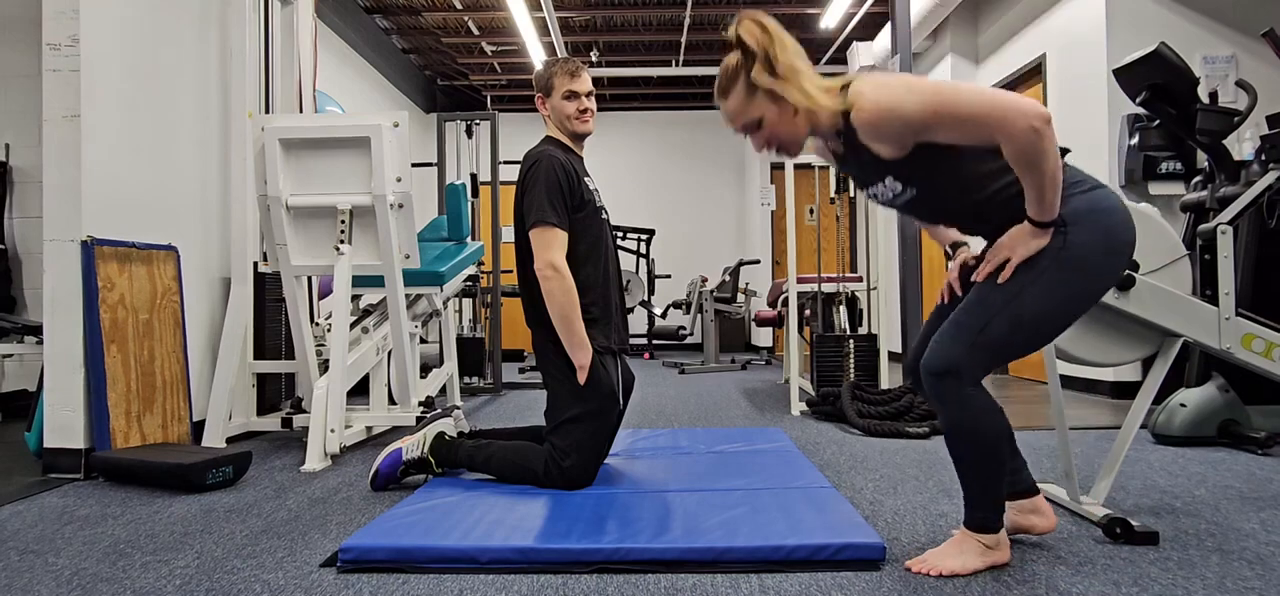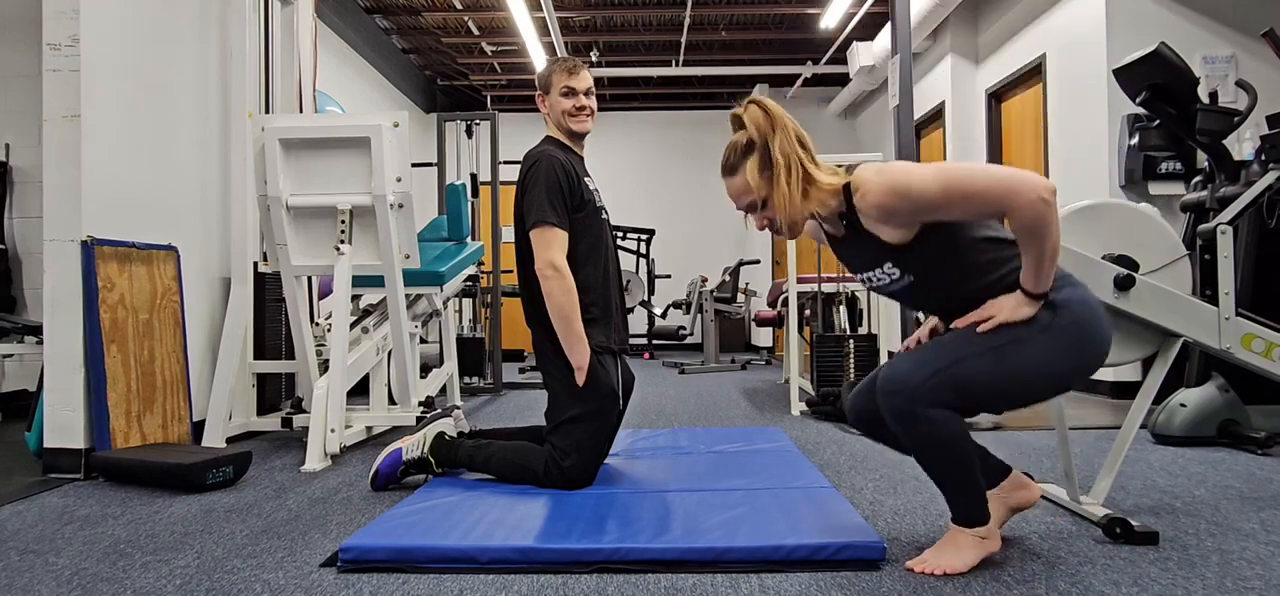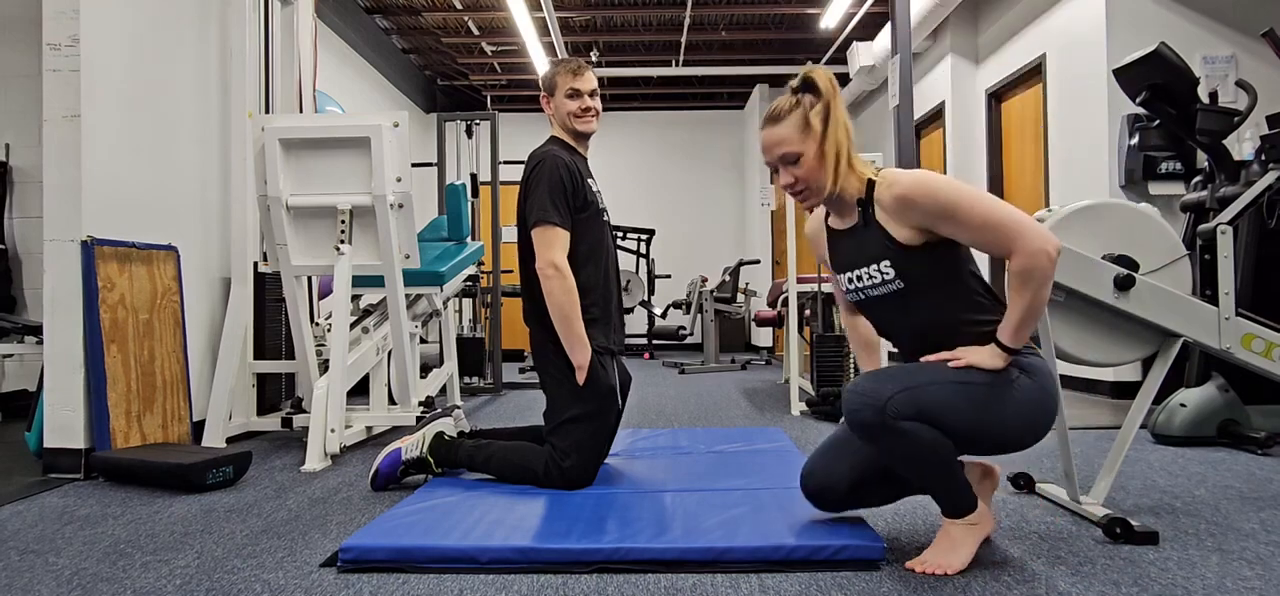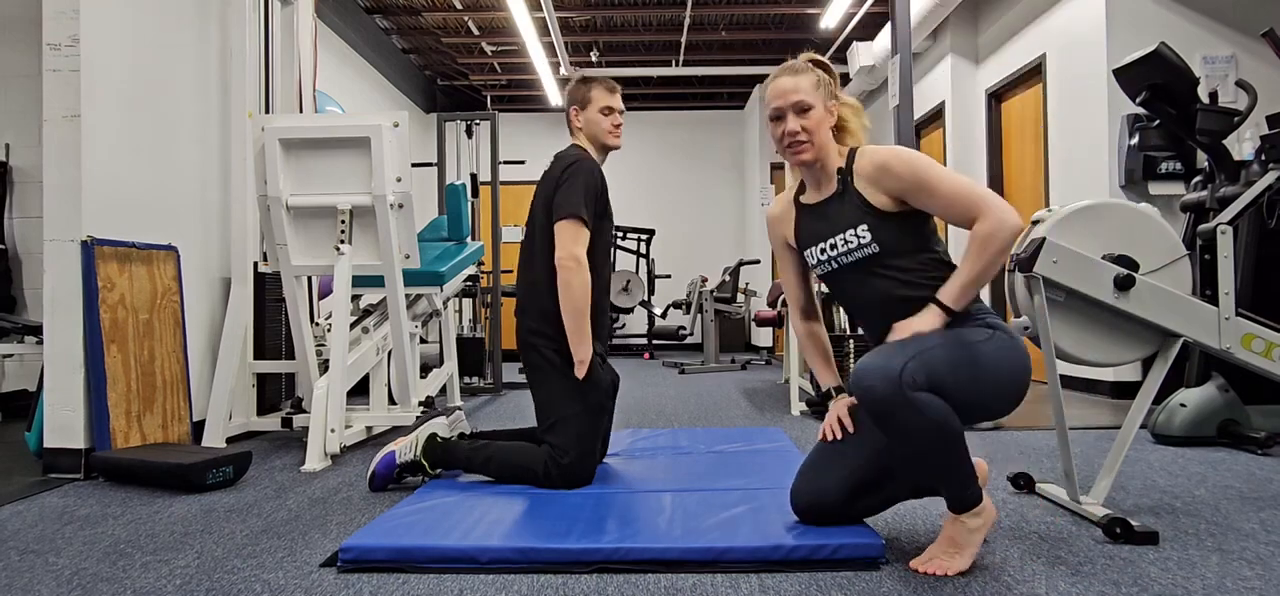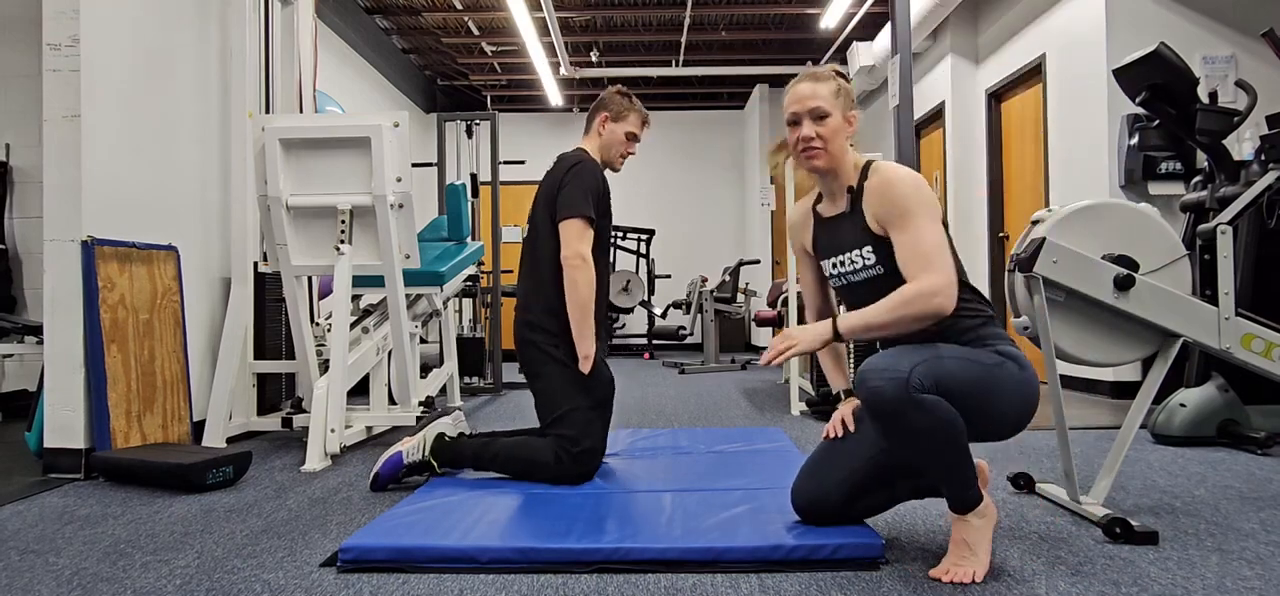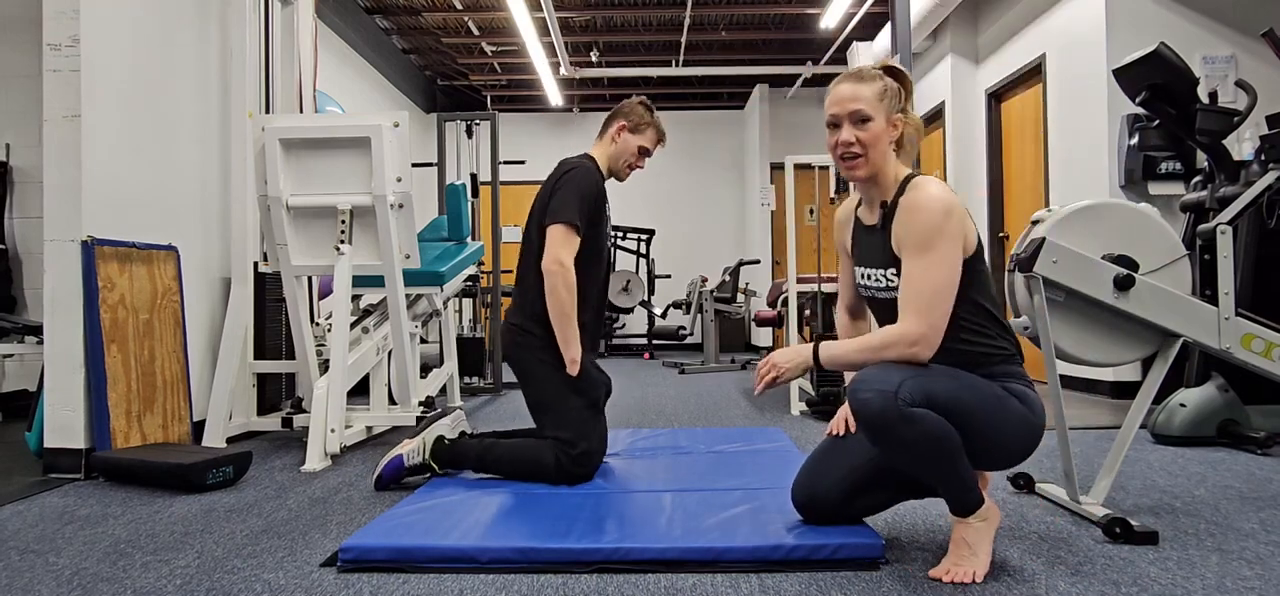
dt=0.3s
person 1, frame 1
left shoulder: (871, 107)
right shoulder: (826, 138)
left elbow: (1026, 120)
left wrist: (1040, 227)
right wrist: (958, 247)
left hip: (1079, 226)
right hip: (1011, 238)
left knee: (947, 366)
right knee: (928, 368)
left ankle: (987, 533)
right ankle: (1020, 499)
person 1, frame 2
left shoulder: (878, 190)
right shoulder: (820, 227)
left elbow: (1033, 192)
left wrist: (1031, 294)
right wrist: (935, 316)
left hip: (1060, 317)
right hip: (982, 315)
left knee: (906, 387)
right knee: (865, 407)
left ankle: (975, 527)
right ankle: (1003, 484)
person 1, frame 3
left shoulder: (904, 194)
right shoulder: (819, 231)
left elbow: (1038, 248)
left wrist: (1004, 348)
right wrist: (873, 379)
left hip: (1010, 385)
right hip: (929, 382)
left knee: (869, 403)
right knee: (824, 484)
left ankle: (966, 514)
right ankle: (964, 476)
person 1, frame 4
left shoulder: (882, 166)
right shoulder: (782, 216)
left elbow: (1000, 221)
right elbow: (805, 316)
left wrist: (940, 308)
right wrist: (835, 393)
left hip: (979, 351)
right hip: (903, 367)
left knee: (879, 379)
right knee: (814, 501)
left ankle: (969, 508)
right ankle: (950, 468)
person 1, frame 5
left shoulder: (891, 183)
right shoulder: (802, 219)
left elbow: (935, 294)
right elbow: (818, 314)
left wrist: (831, 333)
right wrist: (845, 393)
left hip: (990, 370)
right hip: (915, 383)
left knee: (884, 378)
right knee: (815, 499)
left ankle: (972, 509)
right ankle: (954, 473)
person 1, frame 6
left shoulder: (928, 202)
right shoulder: (847, 217)
left elbow: (919, 337)
right elbow: (851, 313)
left wrist: (811, 355)
right wrist: (853, 394)
left hip: (998, 402)
right hip: (923, 398)
left knee: (879, 391)
right knee: (815, 498)
left ankle: (973, 512)
right ankle: (955, 472)
person 2, frame 1
left shoulder: (572, 165)
right shoulder: (549, 165)
right elbow: (550, 266)
right wrist: (583, 355)
left hip: (598, 344)
right hip: (580, 348)
left knee: (581, 450)
right knee: (571, 468)
left ankle: (455, 435)
right ankle: (437, 448)
person 2, frame 2
left shoulder: (573, 166)
right shoulder: (549, 165)
right elbow: (551, 266)
right wrist: (582, 357)
left hip: (598, 345)
right hip: (582, 350)
left knee: (580, 450)
right knee: (571, 469)
left ankle: (457, 434)
right ankle: (438, 448)
person 2, frame 3
left shoulder: (574, 166)
right shoulder: (553, 165)
right elbow: (551, 266)
right wrist: (582, 357)
left hip: (594, 344)
right hip: (577, 349)
left knee: (583, 449)
right knee: (571, 468)
left ankle: (456, 436)
right ankle: (438, 448)
person 2, frame 4
left shoulder: (576, 169)
right shoulder: (581, 169)
right elbow: (570, 261)
right wrist: (582, 354)
left hip: (566, 341)
right hip: (562, 344)
left knee: (587, 450)
right knee: (570, 467)
left ankle: (457, 438)
right ankle: (433, 449)
person 2, frame 5
left shoulder: (572, 172)
right shoulder: (584, 171)
right elbow: (575, 259)
left wrist: (586, 347)
right wrist: (587, 350)
left hip: (552, 336)
right hip: (559, 340)
left knee: (584, 447)
right knee: (577, 460)
left ankle: (456, 439)
right ankle: (439, 448)
person 2, frame 6
left shoulder: (582, 178)
right shoulder: (581, 177)
right elbow: (556, 264)
left wrist: (577, 352)
right wrist: (572, 355)
left hip: (549, 340)
right hip: (546, 343)
left knee: (583, 445)
right knee: (577, 460)
left ankle: (457, 439)
right ankle: (439, 449)
